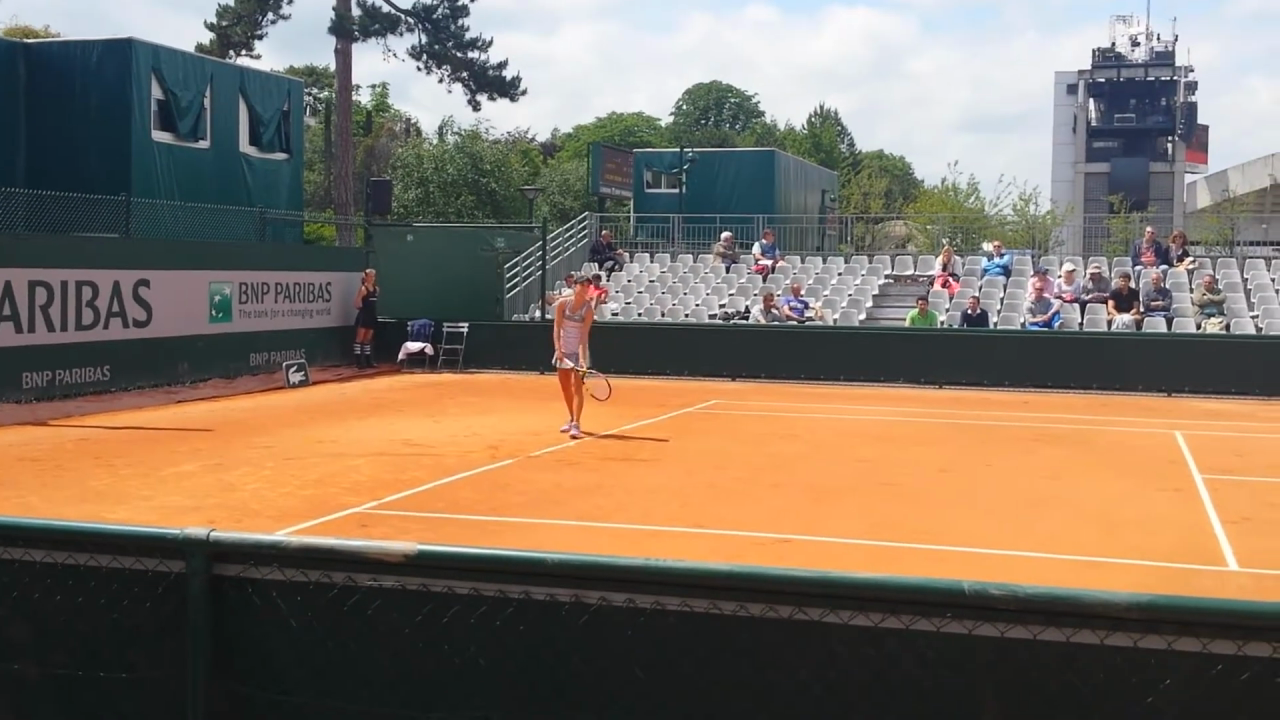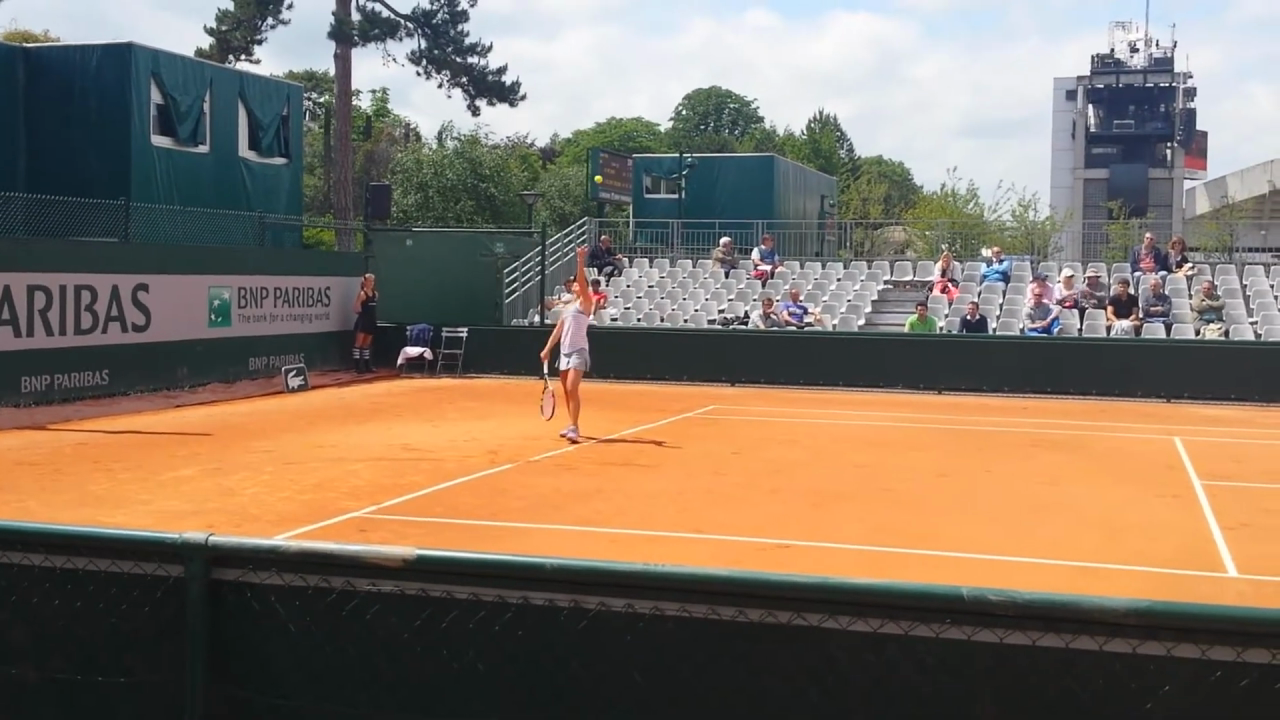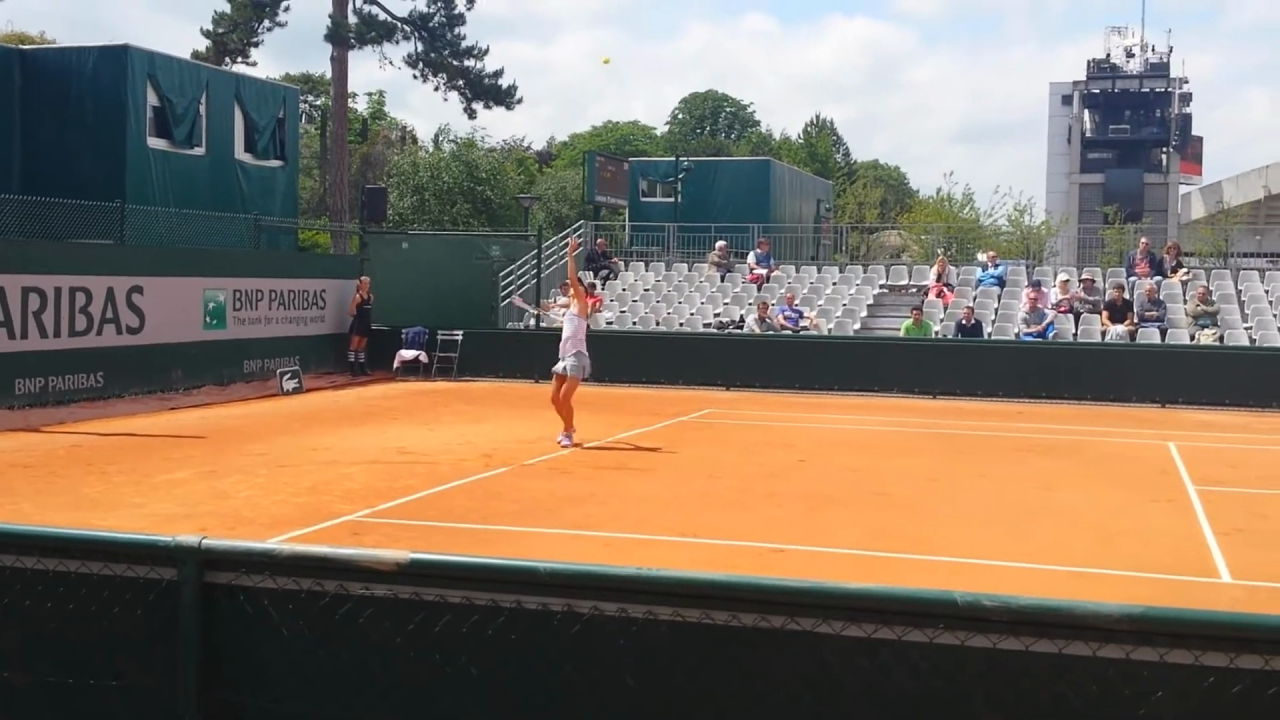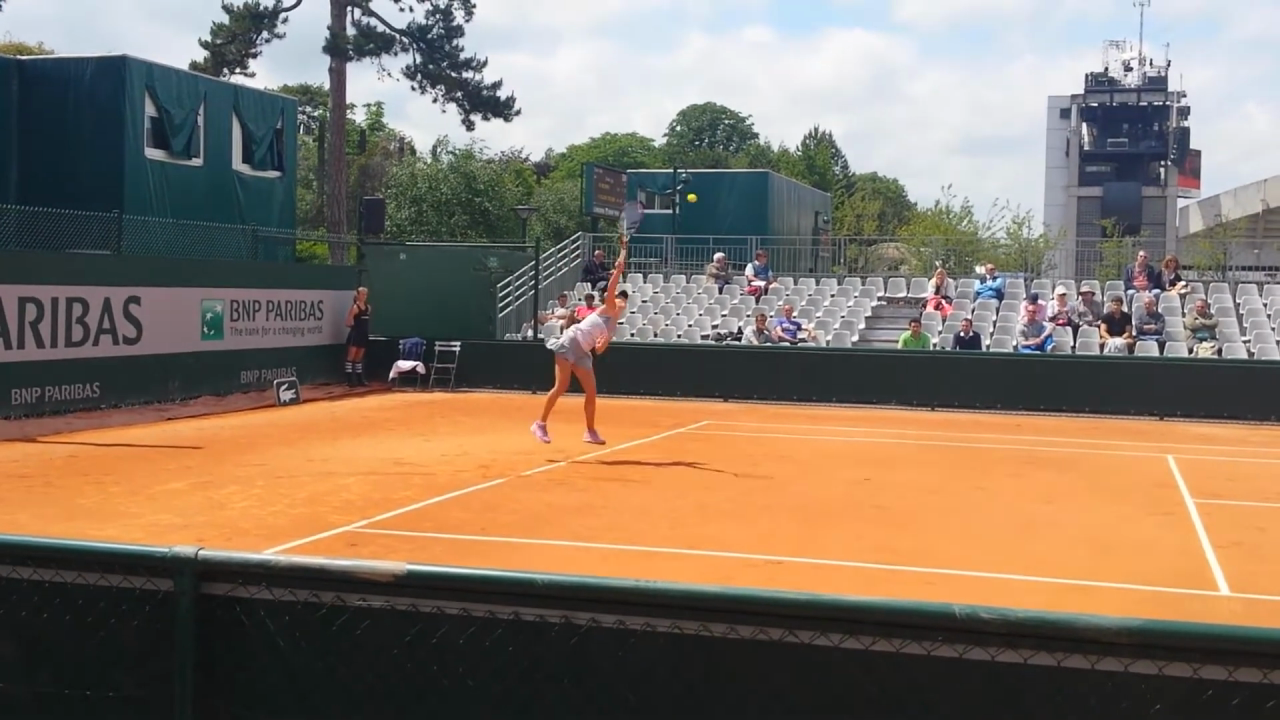
dt=0.5s
person 1, frame 1
left shoulder: (588, 309)
right shoulder: (562, 304)
left elbow: (583, 335)
right elbow: (557, 328)
left wrist: (582, 358)
right wrist: (558, 349)
left hip: (578, 351)
right hip: (563, 351)
left knee: (576, 386)
right knee: (565, 387)
left ankle: (576, 424)
right ankle: (572, 419)
person 1, frame 2
left shoulder: (586, 302)
right shoulder: (567, 307)
left elbow: (582, 281)
right elbow: (558, 330)
left wrist: (581, 261)
right wrist: (547, 349)
left hip: (578, 352)
right hip: (564, 352)
left knee: (572, 389)
right knee: (566, 391)
left ankle: (574, 428)
right ankle: (572, 426)
person 1, frame 3
left shoulder: (581, 304)
right shoulder: (572, 308)
left elbow: (573, 279)
left wrist: (570, 254)
left hip: (577, 358)
right hip: (565, 358)
left knee: (564, 398)
right knee: (555, 398)
left ankle: (568, 433)
right ankle: (567, 427)
person 1, frame 4
left shoulder: (611, 328)
right shoulder: (608, 308)
left elbow: (599, 350)
right elbow: (613, 281)
left wrist: (601, 344)
right wrist: (622, 251)
left hip: (583, 354)
right hip: (570, 344)
left knee: (591, 394)
right knee: (560, 388)
left ankle: (591, 432)
right ankle: (541, 424)
